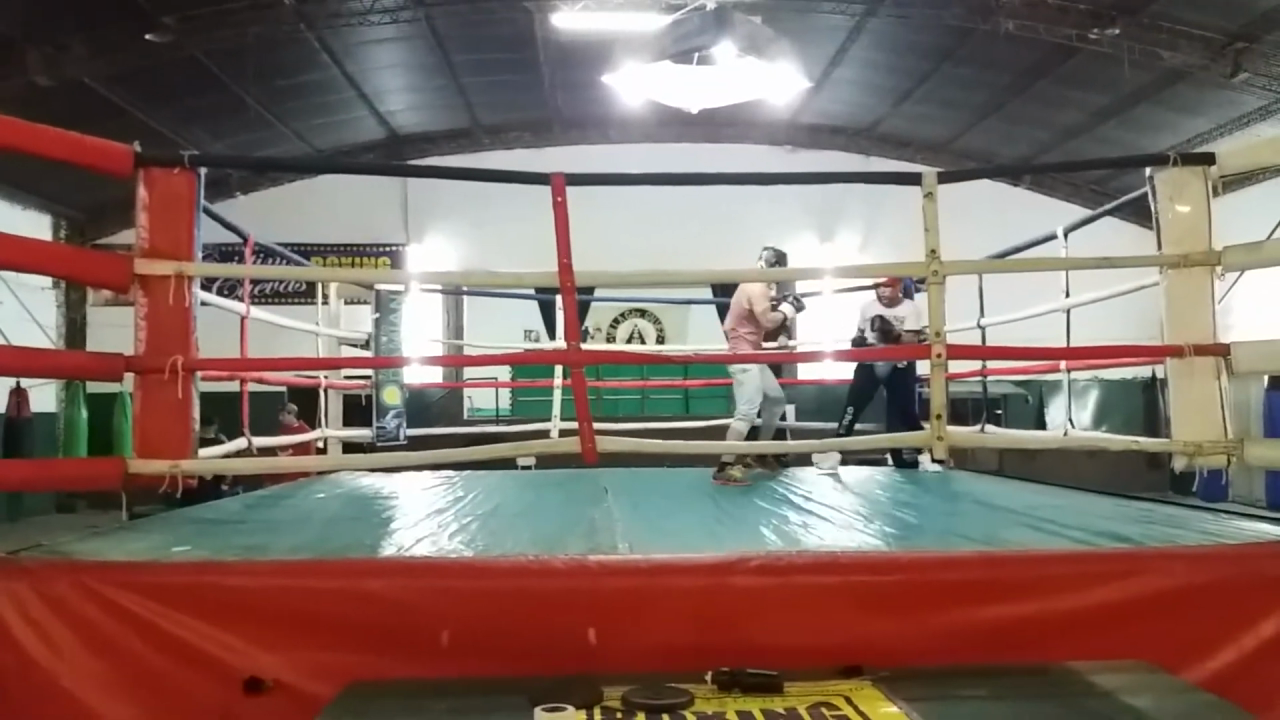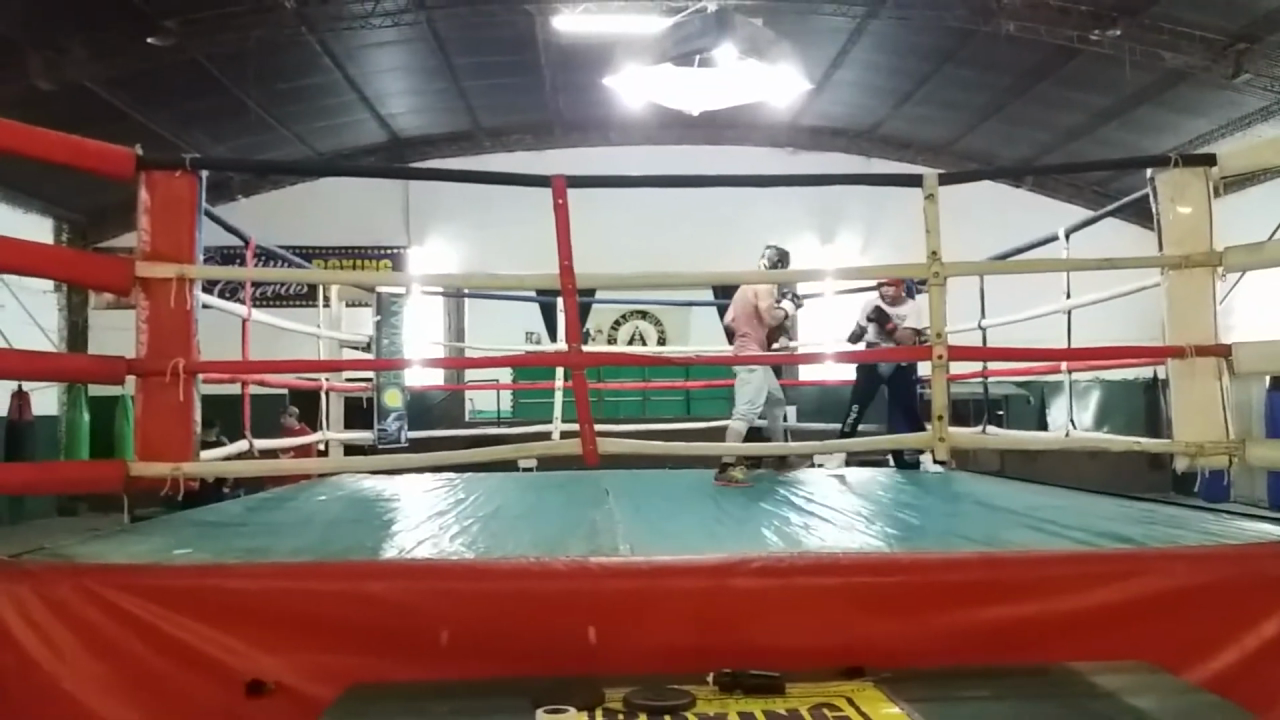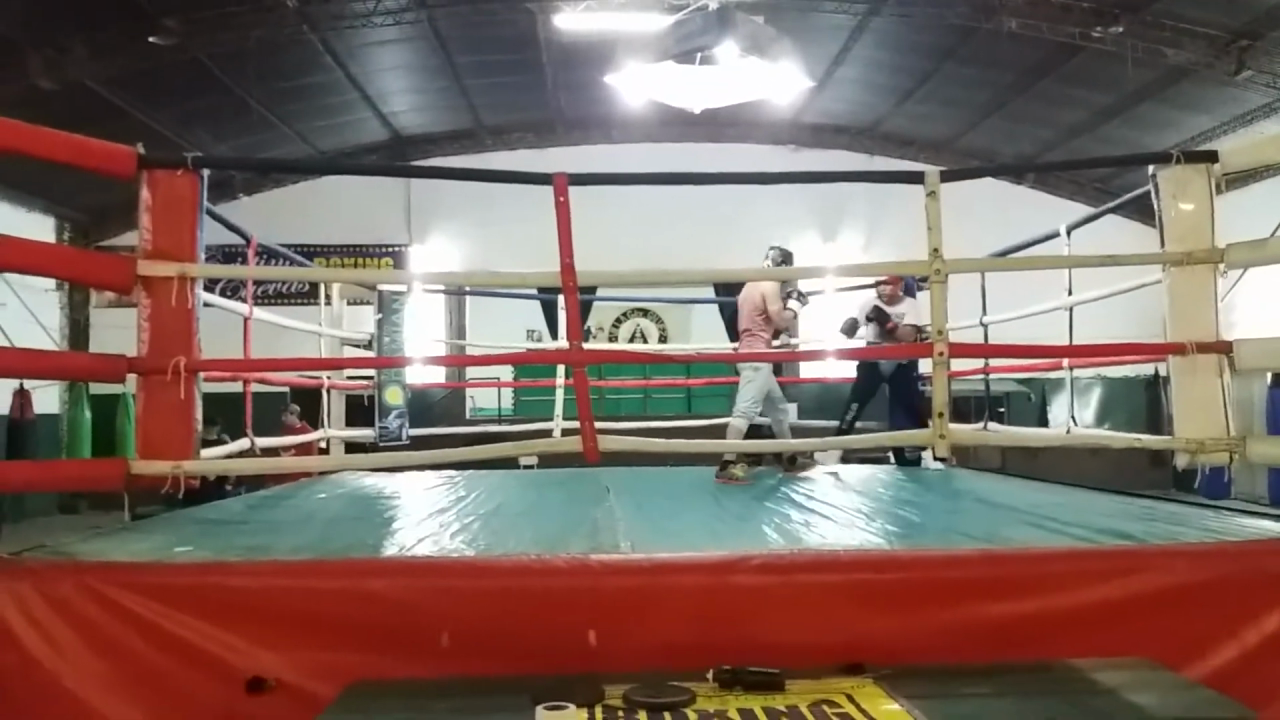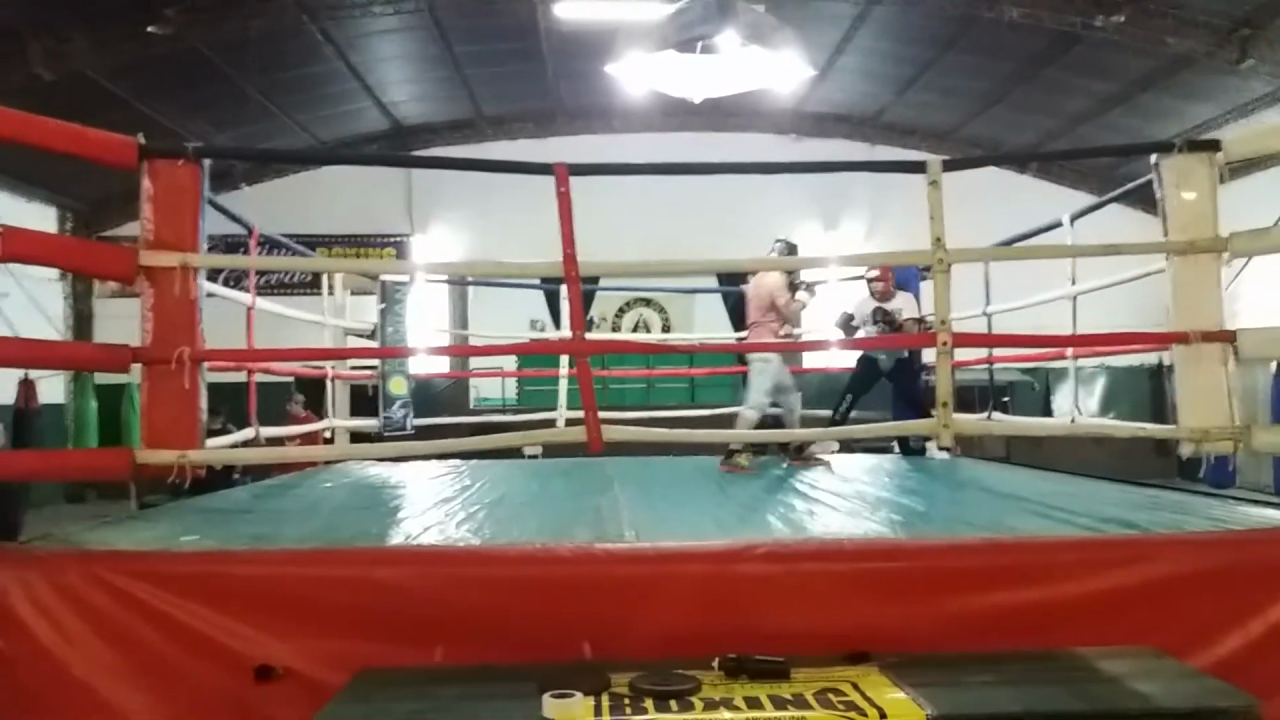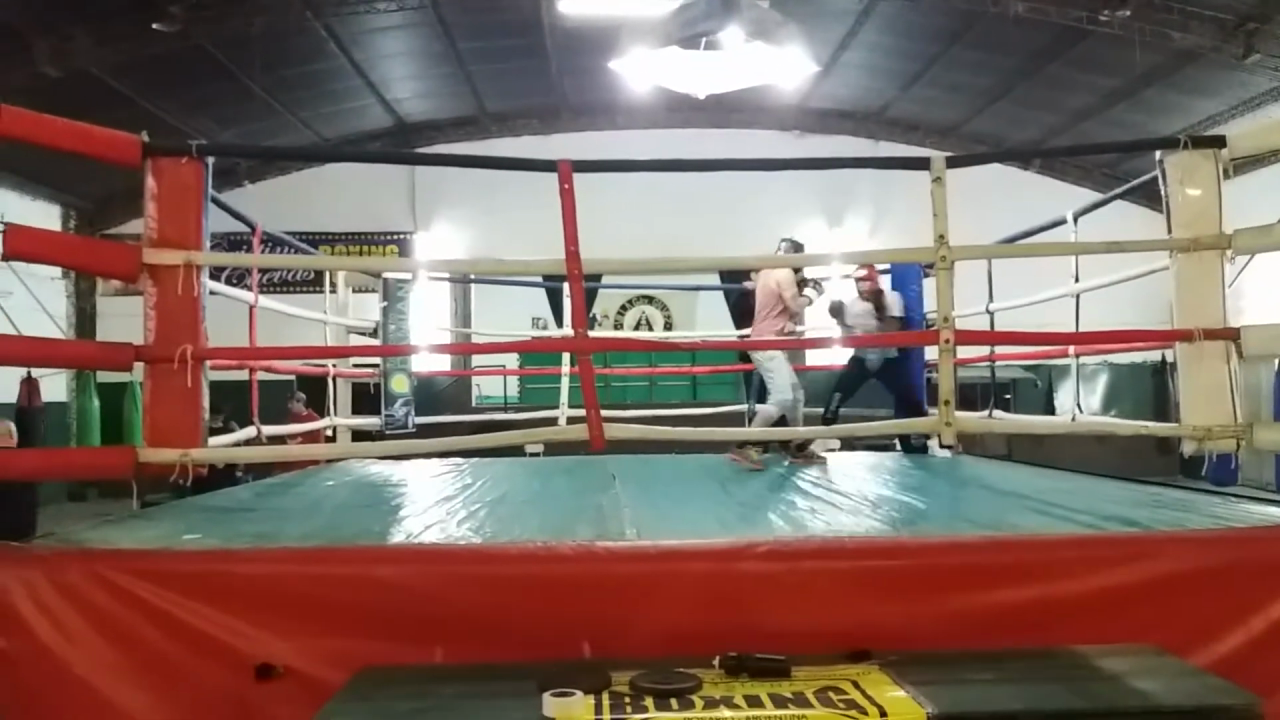
dt=0.1s
person 1, frame 1
left shoulder: (746, 286)
right shoulder: (758, 287)
left elbow: (727, 326)
right elbow: (768, 321)
right wrist: (787, 309)
right hip: (744, 358)
left knee: (775, 400)
right knee: (746, 412)
left ankle: (762, 453)
right ankle: (725, 467)
person 1, frame 2
left shoulder: (749, 285)
right shoulder: (764, 286)
left elbow: (728, 321)
right elbow: (770, 318)
right wrist: (788, 306)
left hip: (755, 357)
right hip: (750, 356)
left knee: (776, 402)
right knee: (745, 411)
right ankle: (726, 468)
person 1, frame 3
left shoulder: (750, 287)
right shoulder: (770, 285)
right elbow: (780, 320)
right wrist: (795, 305)
left knee: (778, 406)
right knee: (746, 409)
left ankle: (790, 459)
right ankle: (727, 466)
person 1, frame 4
left shoulder: (758, 279)
right shoulder: (777, 277)
right elbow: (788, 312)
right wrist: (803, 296)
left knee: (790, 395)
right knee: (757, 401)
left ankle: (797, 449)
right ankle: (732, 455)
person 1, frame 5
left shoulder: (766, 275)
right shoulder: (785, 274)
right elbow: (796, 307)
right wrist: (811, 294)
left knee: (795, 395)
right knee: (781, 397)
left ankle: (798, 447)
right ankle: (744, 446)
person 2, frame 1
left shoulder: (911, 308)
right shoulder: (869, 307)
left elbow: (911, 343)
right elbow: (860, 335)
left wrist: (893, 333)
right wrist: (858, 340)
left hip: (897, 368)
right hip: (868, 365)
left knee: (908, 413)
right knee: (853, 408)
right ankle: (832, 454)
person 2, frame 2
left shoulder: (913, 307)
right shoulder: (871, 305)
left elbow: (908, 340)
right elbow: (860, 331)
left wrist: (886, 323)
right wrist: (855, 335)
left hip: (899, 366)
right hip: (872, 364)
left knee: (910, 412)
right knee: (857, 406)
person 2, frame 3
left shoulder: (911, 305)
right shoulder: (869, 305)
left elbow: (908, 337)
right elbow: (851, 332)
left wrist: (885, 321)
right wrist: (848, 326)
left hip: (899, 365)
right hip: (872, 364)
left knee: (913, 408)
right knee: (855, 404)
person 2, frame 4
left shoulder: (906, 299)
right shoulder: (864, 304)
left elbow: (912, 332)
right elbow: (850, 333)
left wrist: (892, 323)
right wrist: (844, 324)
left hip: (899, 360)
right hip: (872, 359)
left knee: (916, 401)
right knee: (849, 396)
person 2, frame 5
left shoulder: (892, 298)
right shoulder: (850, 303)
left elbow: (894, 330)
right elbow: (848, 333)
left wrist: (882, 311)
right wrist: (839, 316)
left hip: (888, 360)
right hip: (861, 359)
left knee: (910, 400)
right knee: (838, 396)
